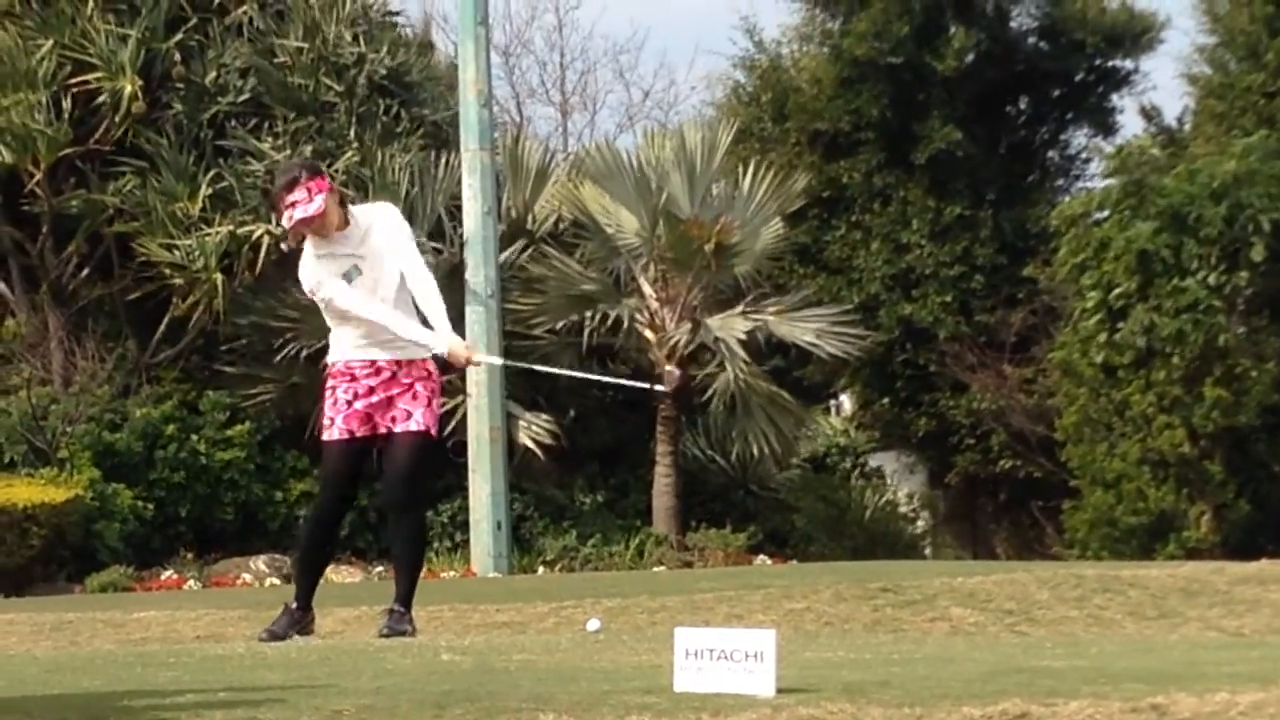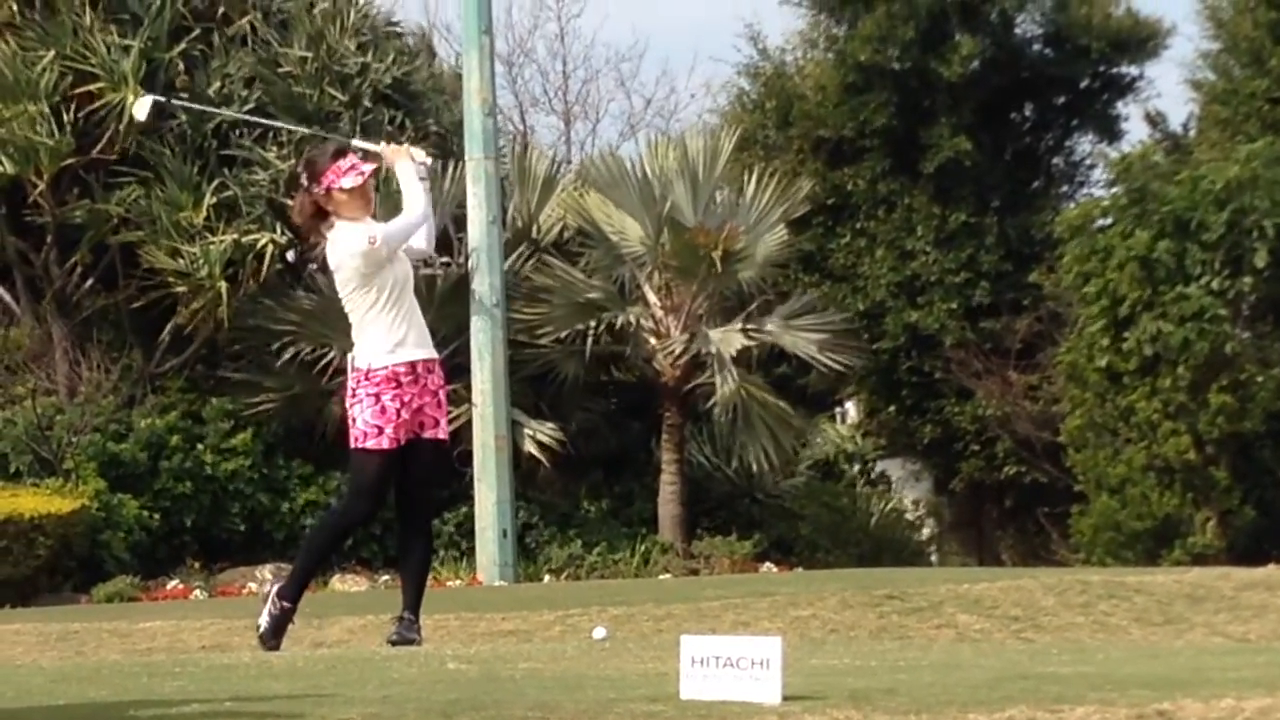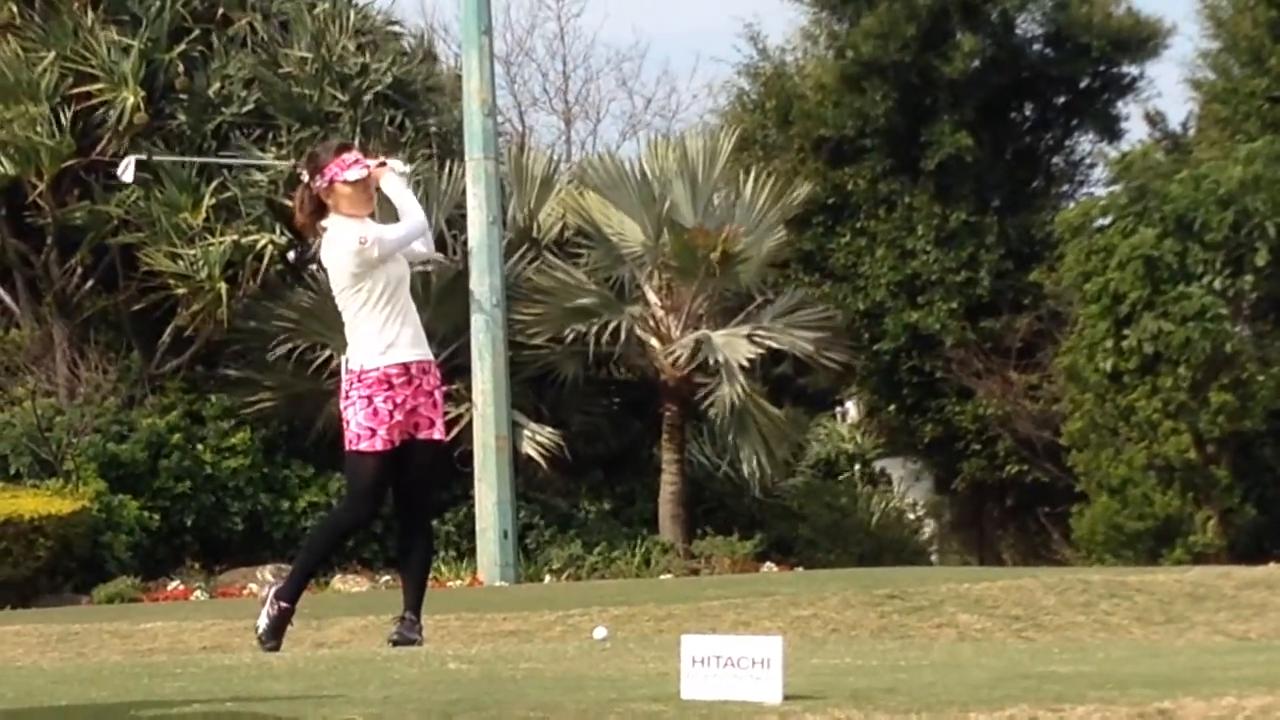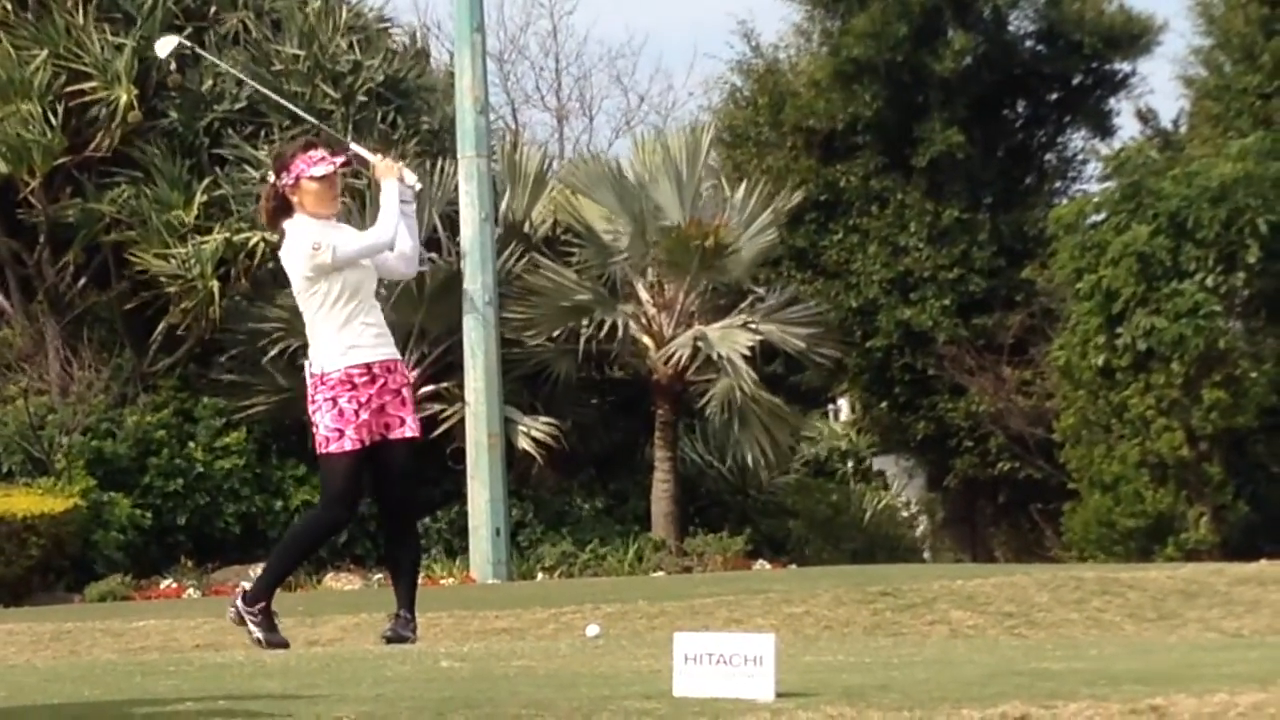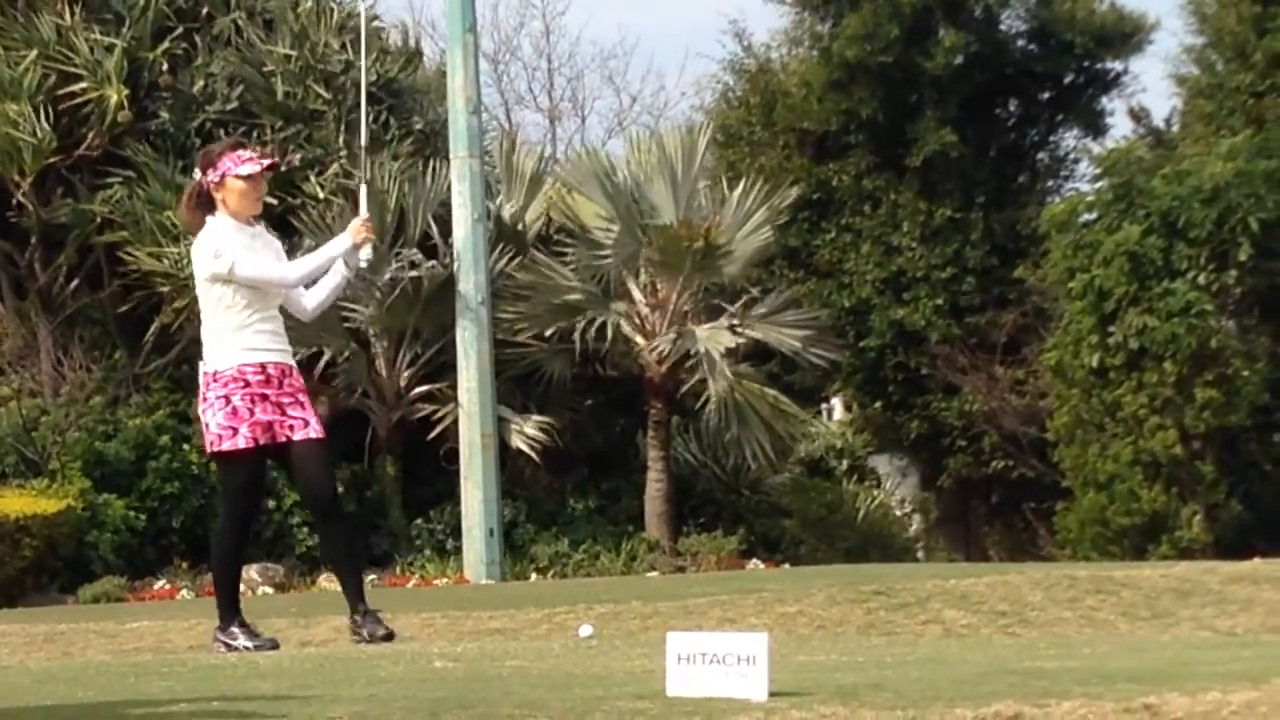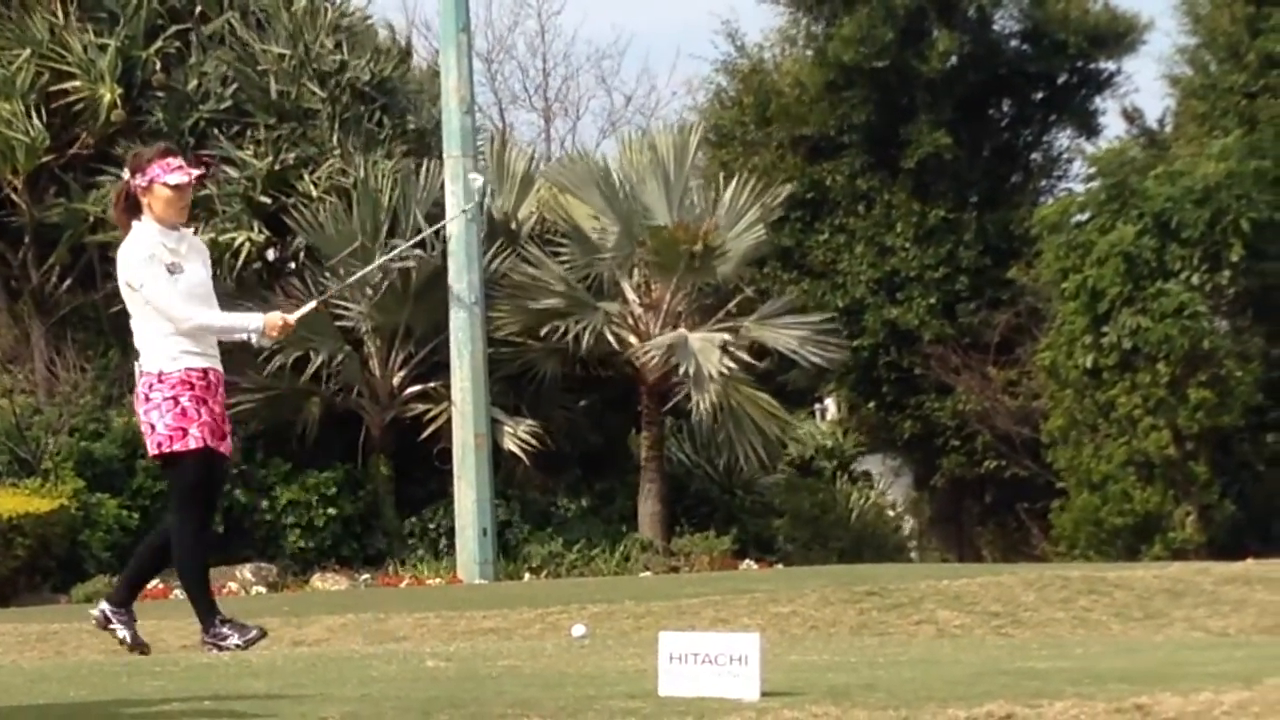
dt=0.4s
person 1, frame 1
left shoulder: (382, 218)
right shoulder: (312, 266)
left elbow: (418, 277)
right elbow: (372, 312)
left wrist: (447, 334)
right wrist: (439, 343)
left hip: (412, 371)
right hip: (350, 377)
left knee: (402, 494)
right knee: (333, 496)
left ankle: (401, 608)
right ankle: (299, 608)
person 1, frame 2
left shoulder: (363, 230)
right shoulder: (358, 242)
left elbow: (421, 243)
right elbow: (415, 216)
left wrist: (408, 168)
right wrist: (405, 167)
left hip: (422, 374)
right hip: (380, 382)
left knee: (417, 503)
right knee: (362, 502)
left ankle: (409, 616)
right ankle: (286, 596)
person 1, frame 3
left shoulder: (363, 233)
right shoulder: (352, 241)
left elbow: (422, 247)
right elbow: (417, 225)
left wrist: (390, 177)
right wrist: (393, 182)
left hip: (417, 375)
right hip: (374, 383)
left knee: (416, 504)
right knee: (362, 503)
left ankle: (411, 615)
right ankle: (284, 596)
person 1, frame 4
left shoulder: (340, 232)
right shoulder: (305, 243)
left elbow: (405, 264)
right elbow: (382, 238)
left wrist: (403, 195)
right wrist: (387, 183)
left hip: (387, 374)
right hip: (339, 382)
left knee: (398, 502)
right knee: (338, 505)
left ankle: (405, 613)
right ankle: (254, 597)
person 1, frame 5
left shoulder: (265, 241)
right shoulder: (212, 246)
left elbow: (305, 306)
right elbow: (289, 275)
left wrist: (347, 259)
right wrist: (345, 239)
left hip: (282, 380)
right hip: (232, 385)
left knee: (324, 496)
right knee: (241, 506)
left ankle: (360, 610)
right ankle: (229, 624)
person 1, frame 6
left shoulder: (193, 246)
right shoulder: (136, 251)
right elbow: (186, 318)
left wrist: (260, 326)
right wrist: (257, 324)
left hip: (206, 382)
right hip: (167, 386)
left knee: (195, 512)
right knee: (191, 507)
left ankle: (118, 604)
right ankle: (211, 623)
